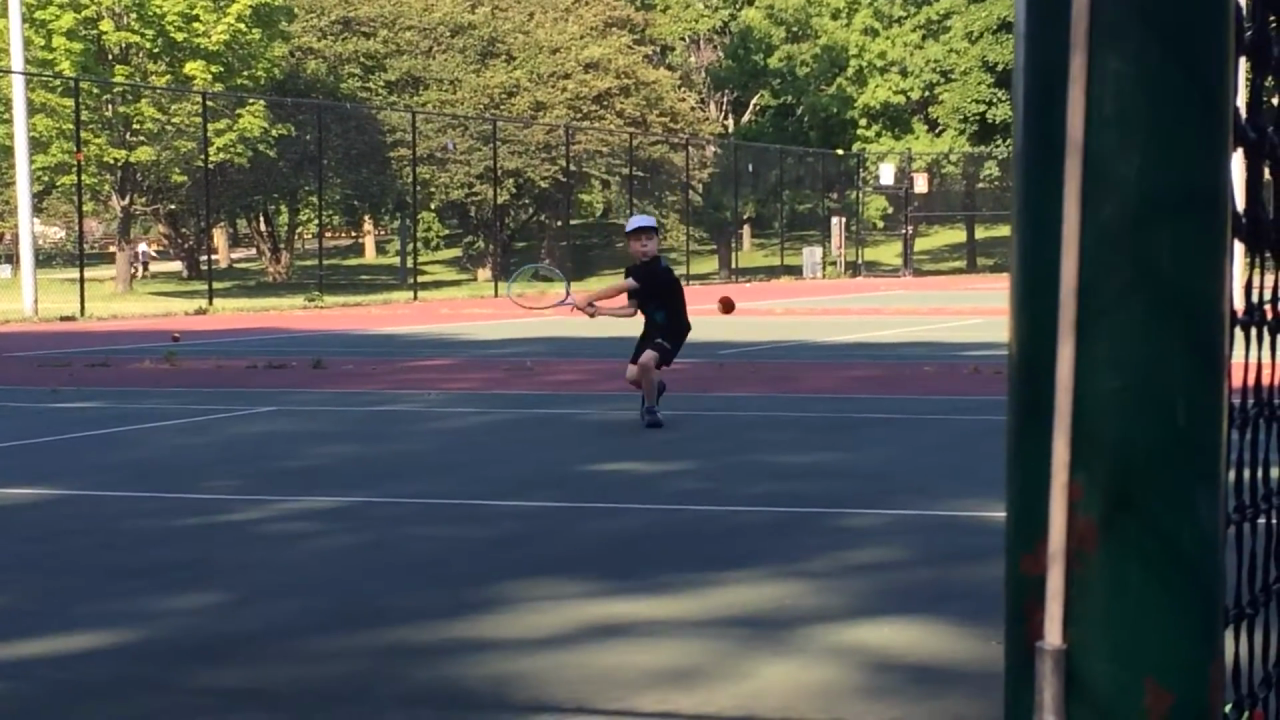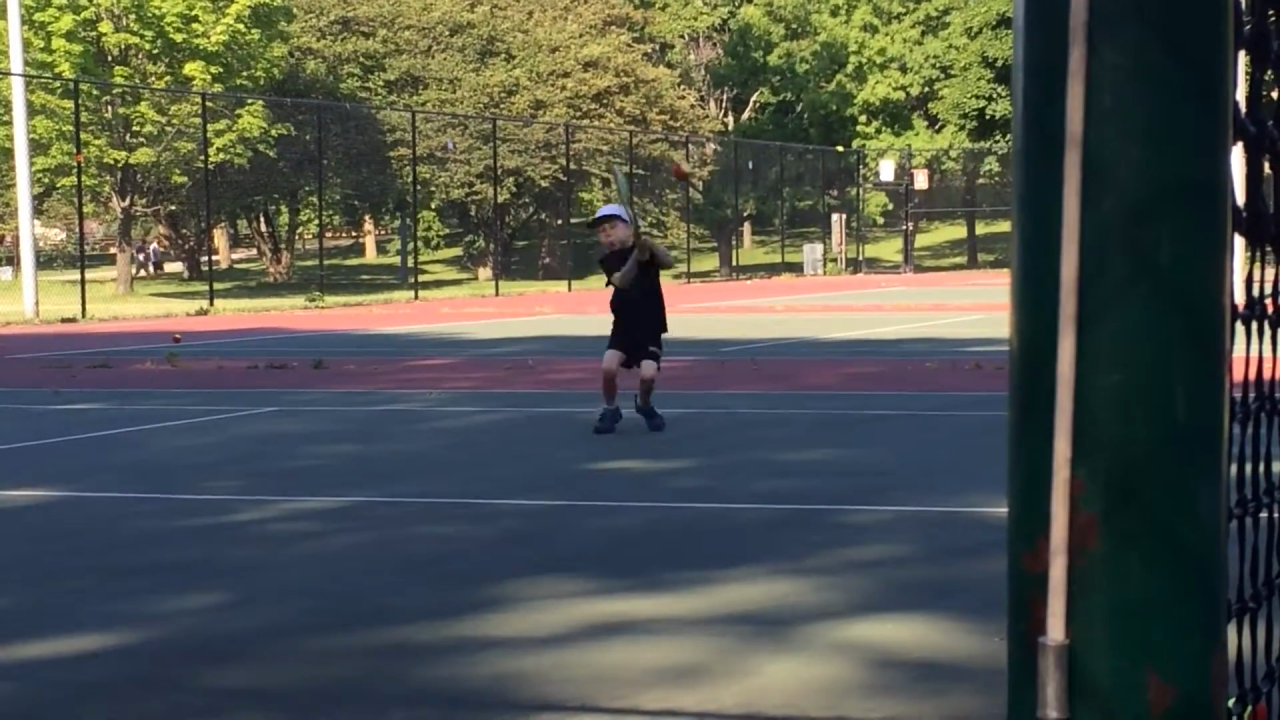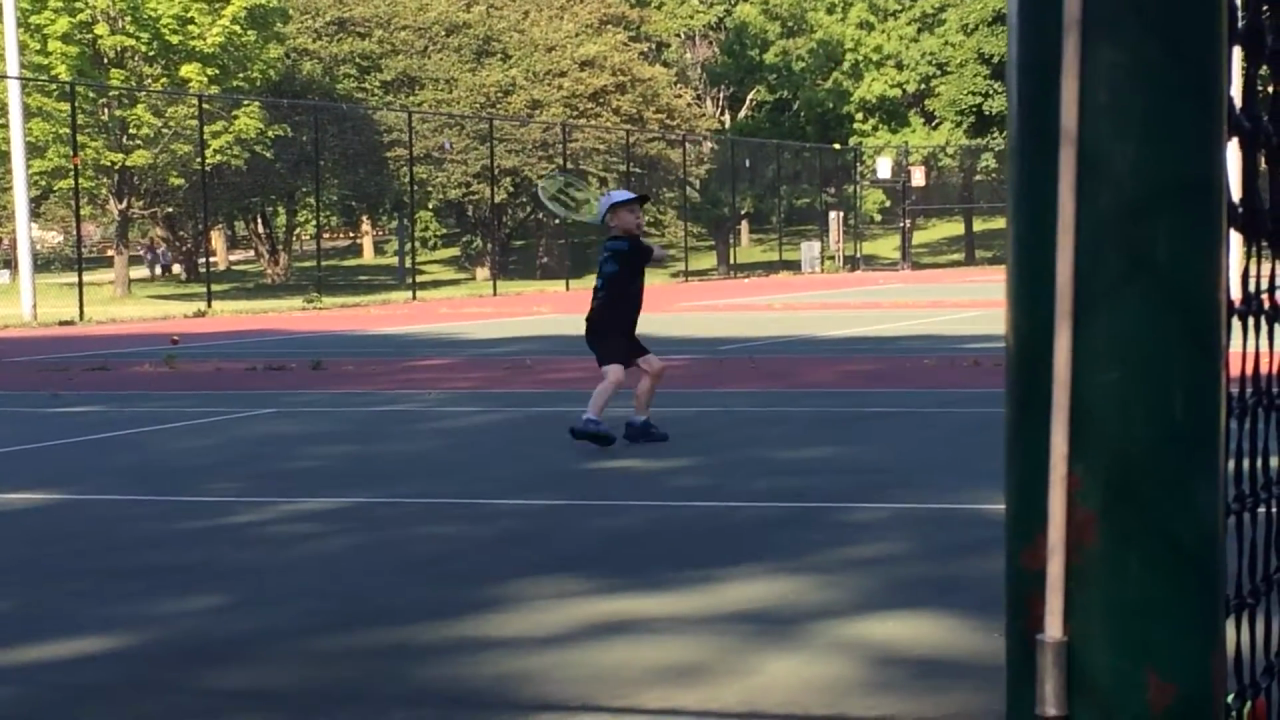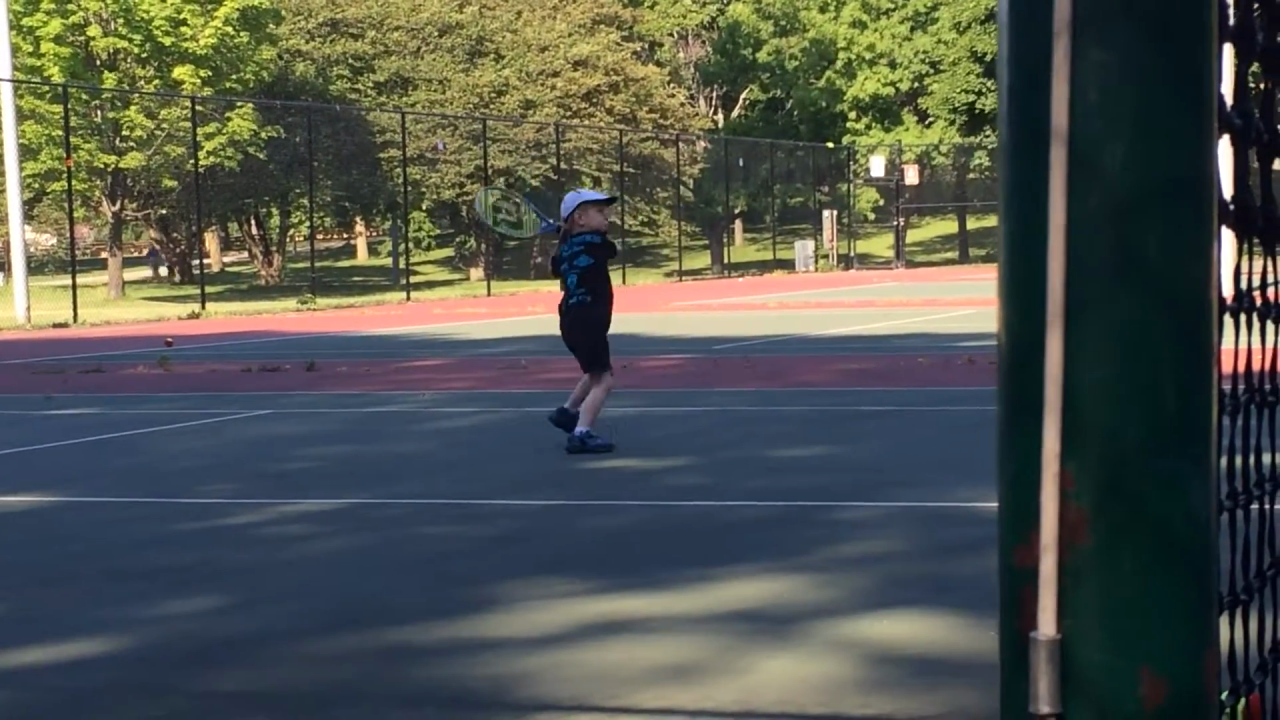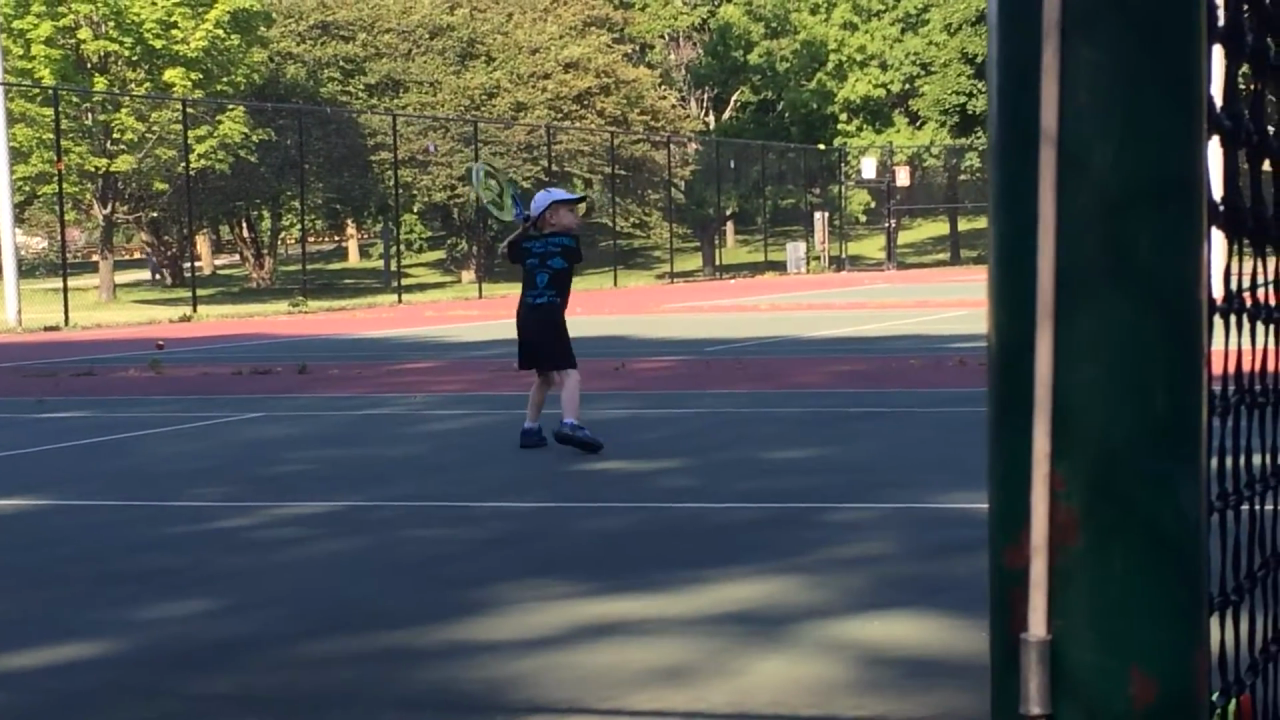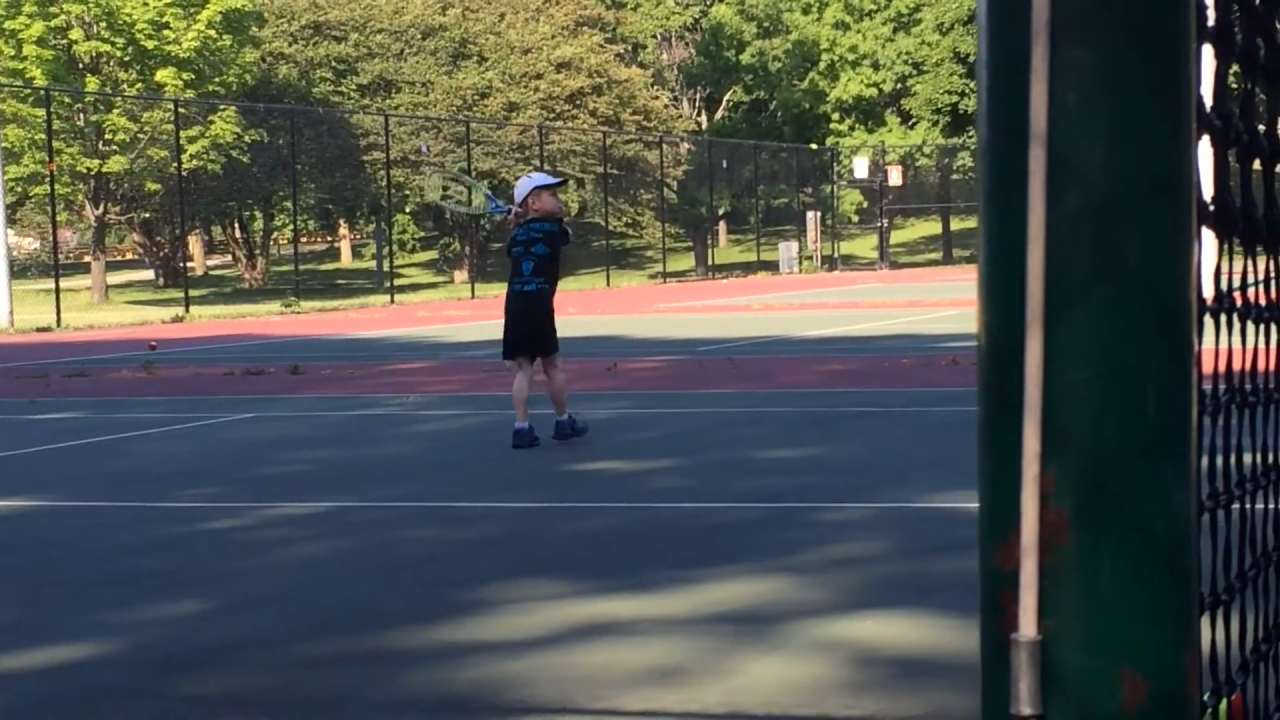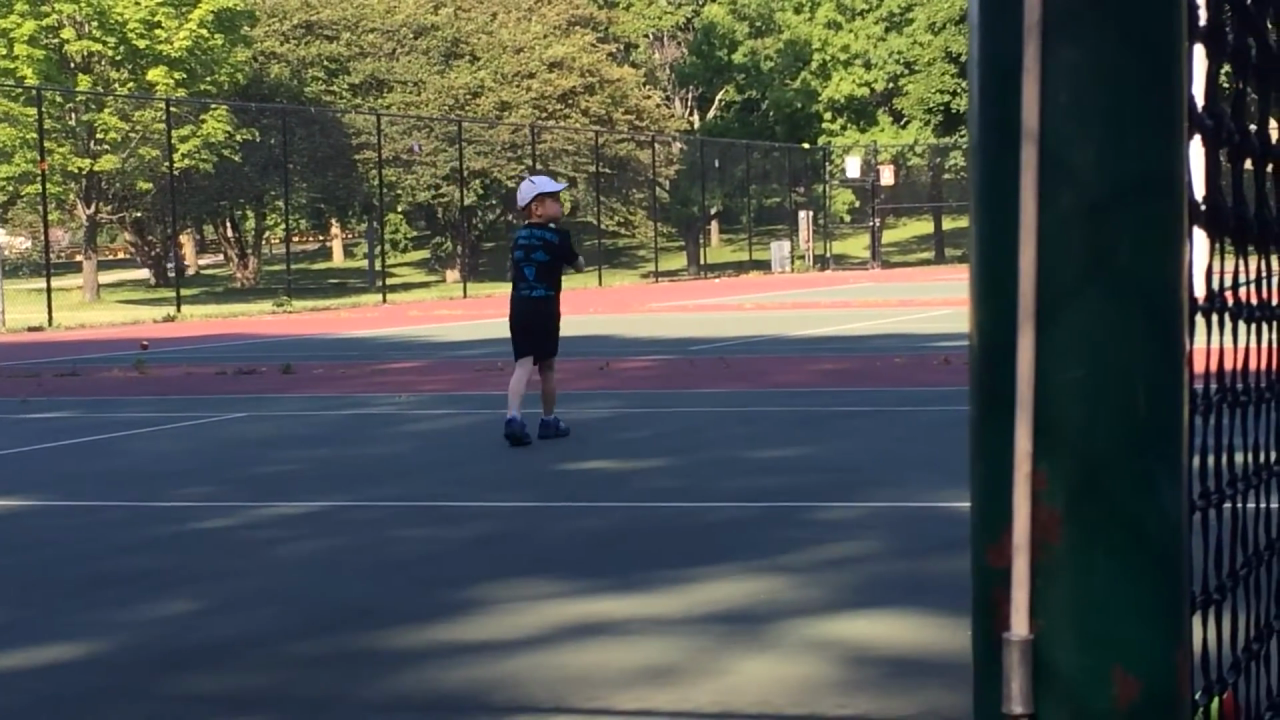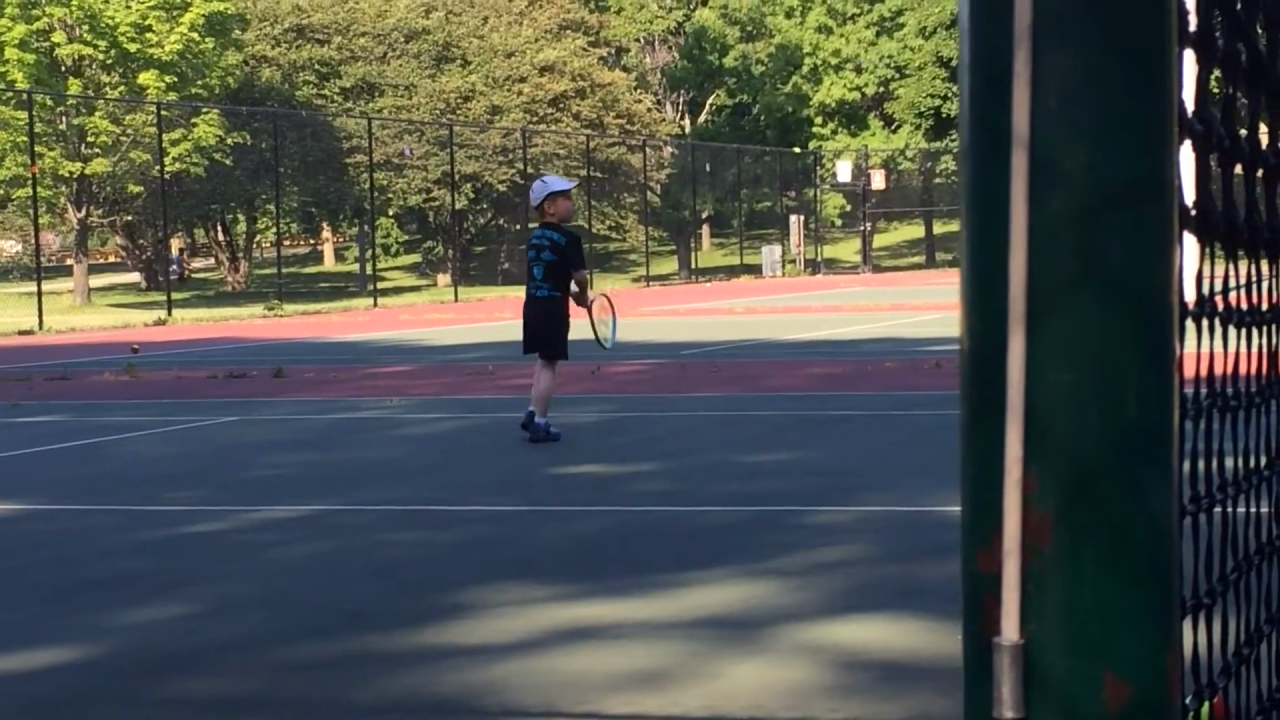
dt=0.3s
person 1, frame 1
left shoulder: (656, 269)
right shoulder: (634, 270)
left elbow: (619, 289)
right elbow: (631, 309)
left wrist: (588, 299)
right wrist: (598, 309)
left hip: (672, 328)
right hip: (653, 327)
left knee: (646, 361)
right knee: (632, 377)
left ankle: (651, 408)
right ankle: (655, 385)
person 1, frame 2
left shoulder: (646, 251)
right shoulder: (608, 261)
left elbow: (668, 262)
right elbow: (623, 282)
left wrist: (648, 245)
right wrist: (636, 255)
left hip: (650, 327)
right hip: (623, 326)
left knee: (648, 374)
right knee: (608, 367)
left ankle: (644, 404)
right ankle: (610, 409)
person 1, frame 3
left shoulder: (612, 247)
right shoulder: (629, 245)
right elbow: (660, 255)
right wrist: (638, 239)
left hip: (619, 328)
right hip: (605, 326)
left knee: (655, 368)
right knee: (615, 376)
left ankle: (638, 424)
right ankle: (588, 421)
person 1, frame 4
left shoulder: (563, 249)
right shoulder: (596, 241)
left elbow: (555, 271)
right elbow: (613, 249)
left hip: (573, 322)
right hip: (587, 323)
left knee: (601, 372)
right knee: (602, 379)
left ankle: (567, 412)
right ankle: (581, 434)
person 1, frame 5
left shoulder: (527, 244)
right shoulder: (570, 242)
left elbow: (505, 249)
left wrist: (525, 230)
left hip: (526, 320)
right hip: (550, 319)
left knee: (545, 376)
right knee: (569, 376)
left ankle: (531, 429)
right ankle: (570, 424)
person 1, frame 6
left shoulder: (517, 233)
right shoulder: (554, 227)
right elbow: (566, 235)
left wrist: (517, 222)
left hip: (514, 308)
right hip: (539, 307)
left knee: (523, 369)
right knee: (552, 365)
left ankle: (522, 427)
right ankle: (562, 420)
person 1, frame 7
left shoulder: (518, 237)
right shoulder: (558, 238)
right elbow: (578, 266)
right wrist: (571, 258)
left hip: (519, 310)
right hip: (545, 310)
left knee: (522, 367)
right knee: (546, 367)
left ankle: (514, 420)
right ankle: (548, 421)
person 1, frame 8
left shoulder: (535, 236)
right shoulder: (568, 239)
right elbow: (579, 277)
left wrist: (567, 291)
right wrist: (582, 297)
left hip: (532, 308)
right hip: (553, 310)
left knee: (543, 363)
right knee: (549, 366)
left ankle: (535, 413)
right ankle: (540, 423)
